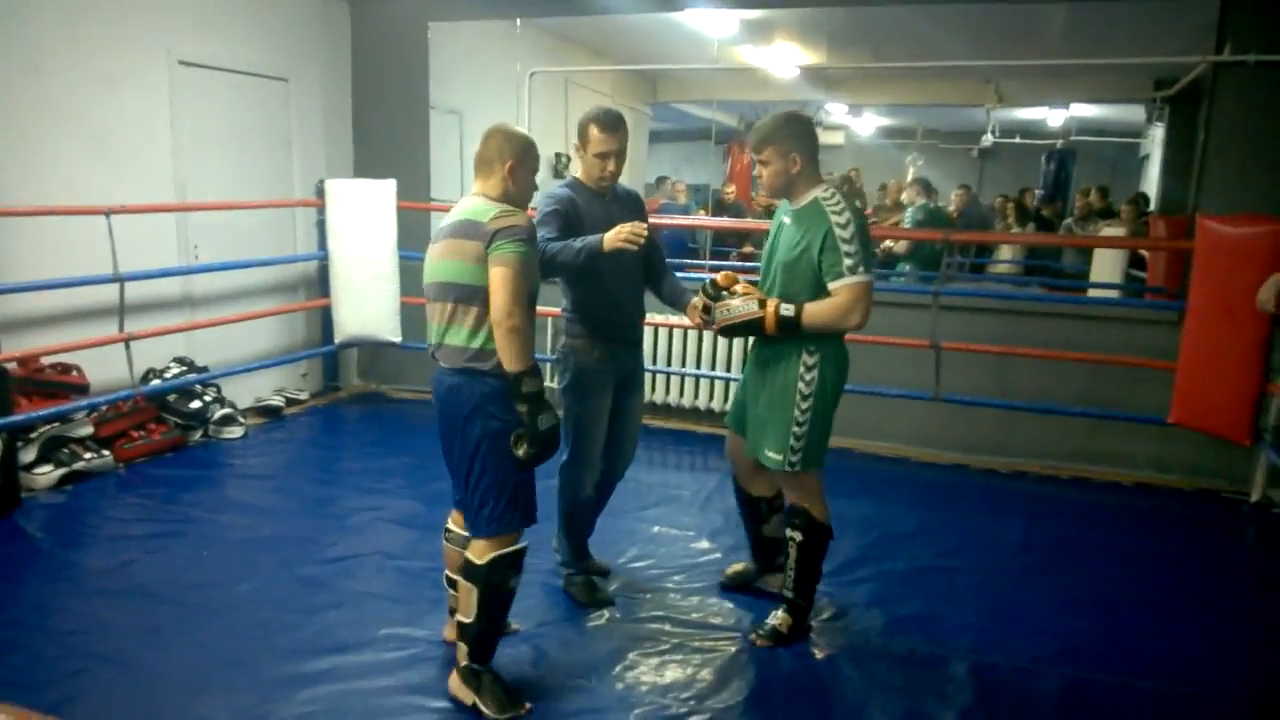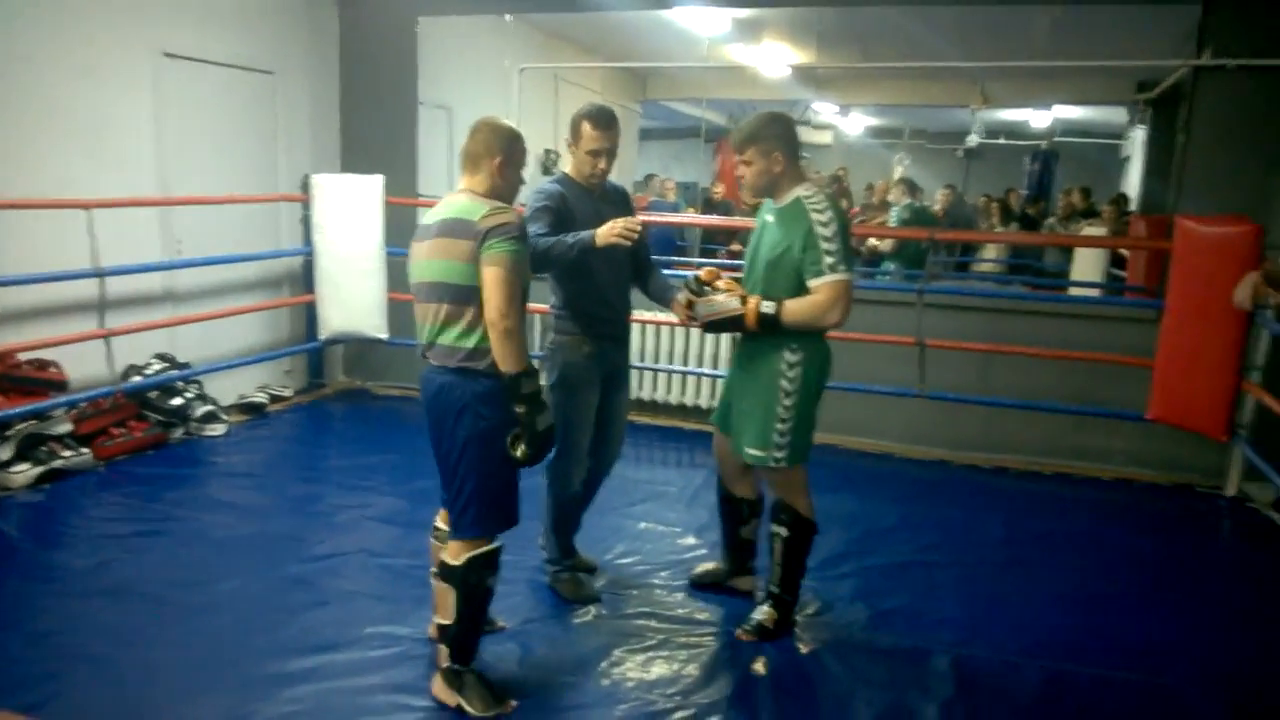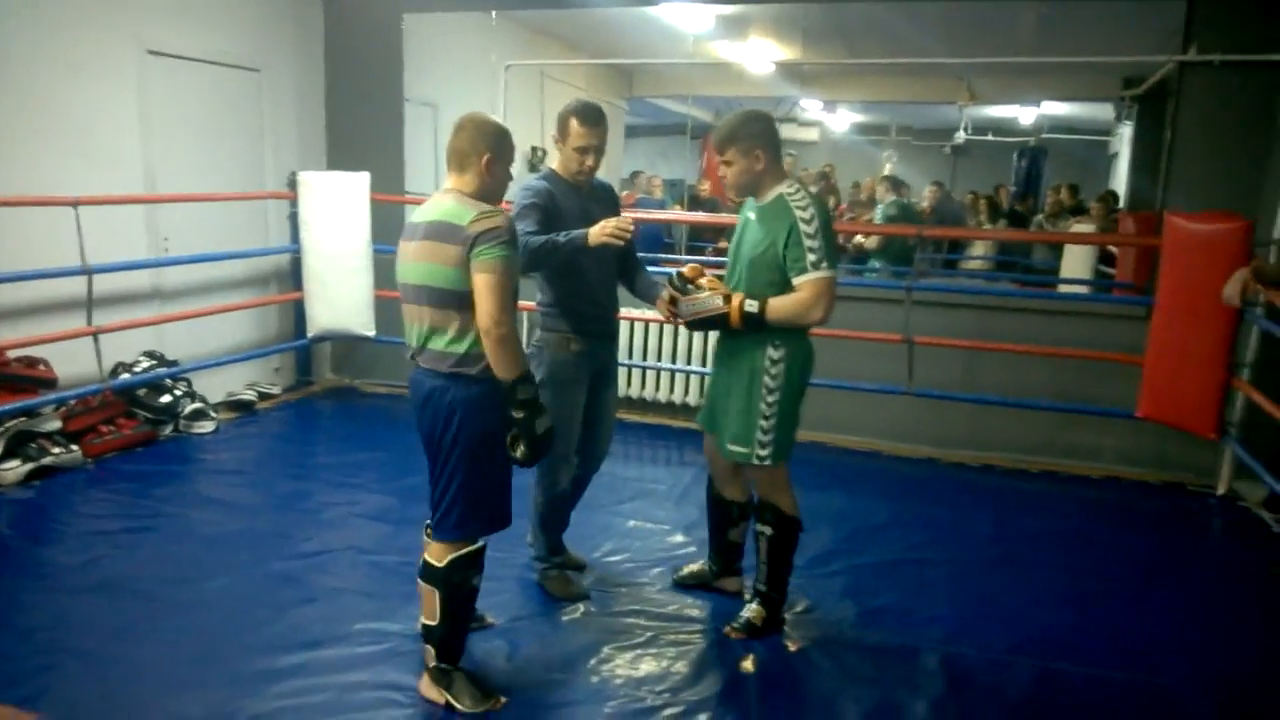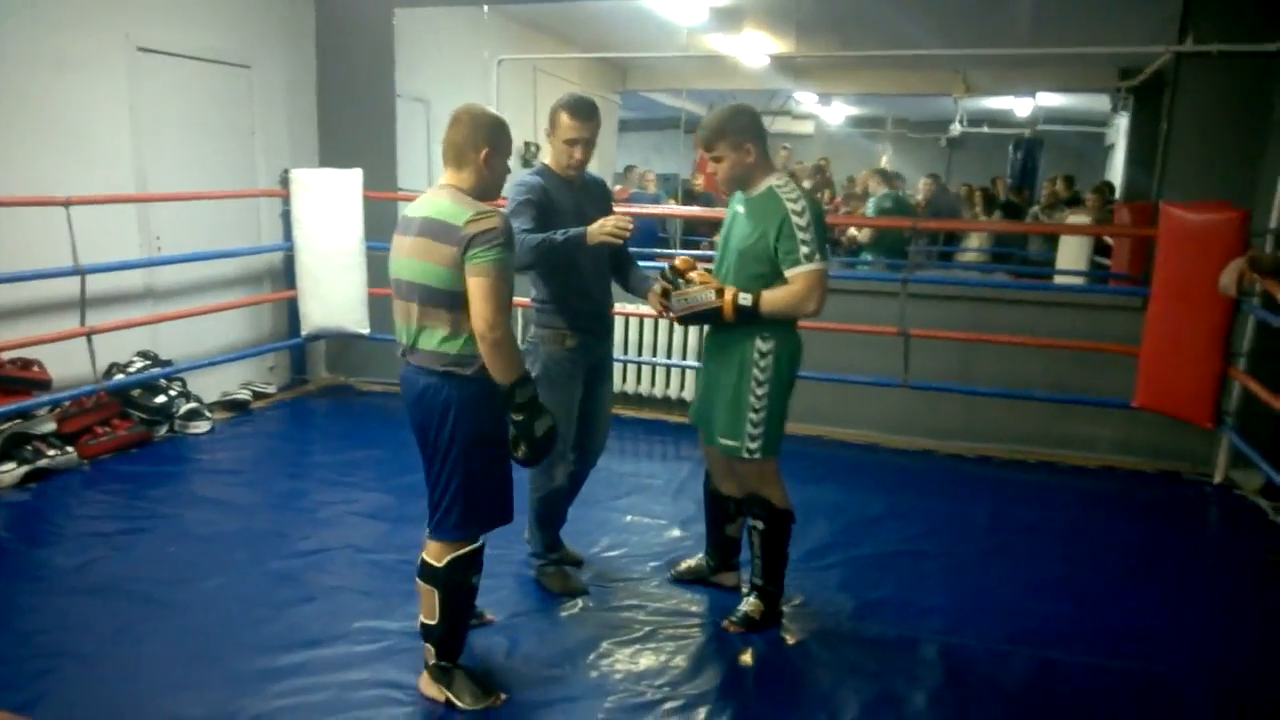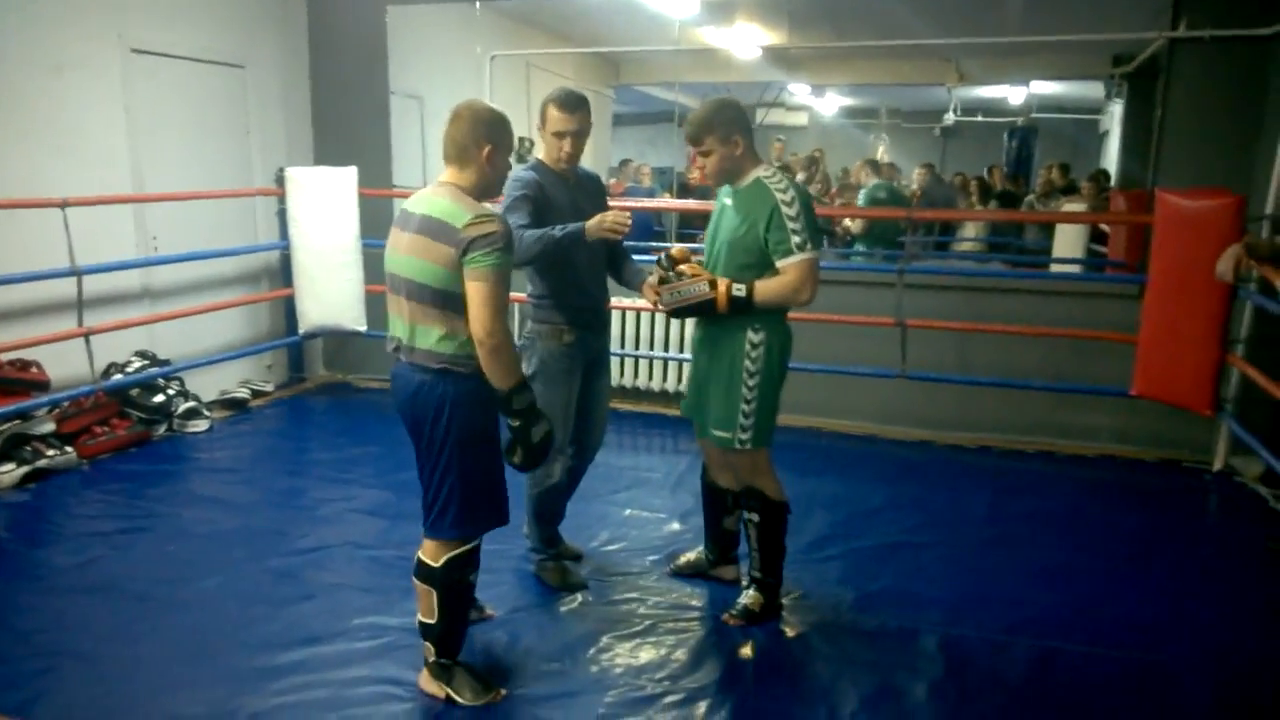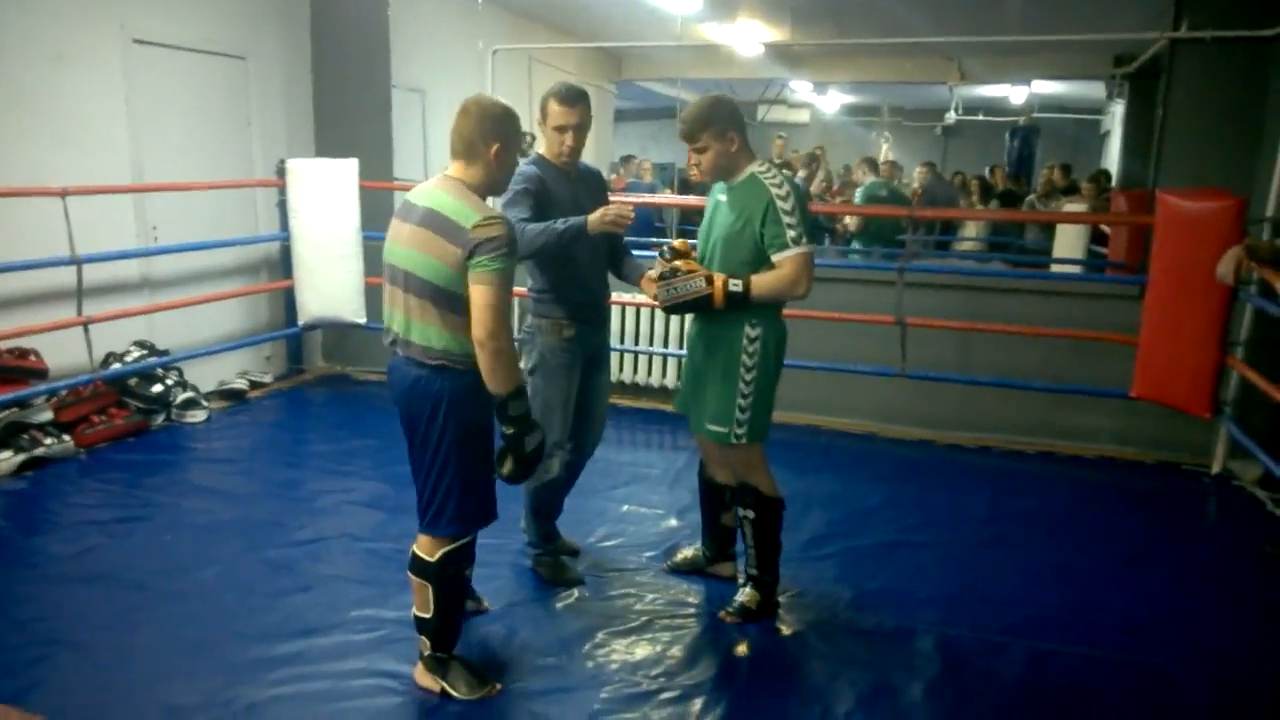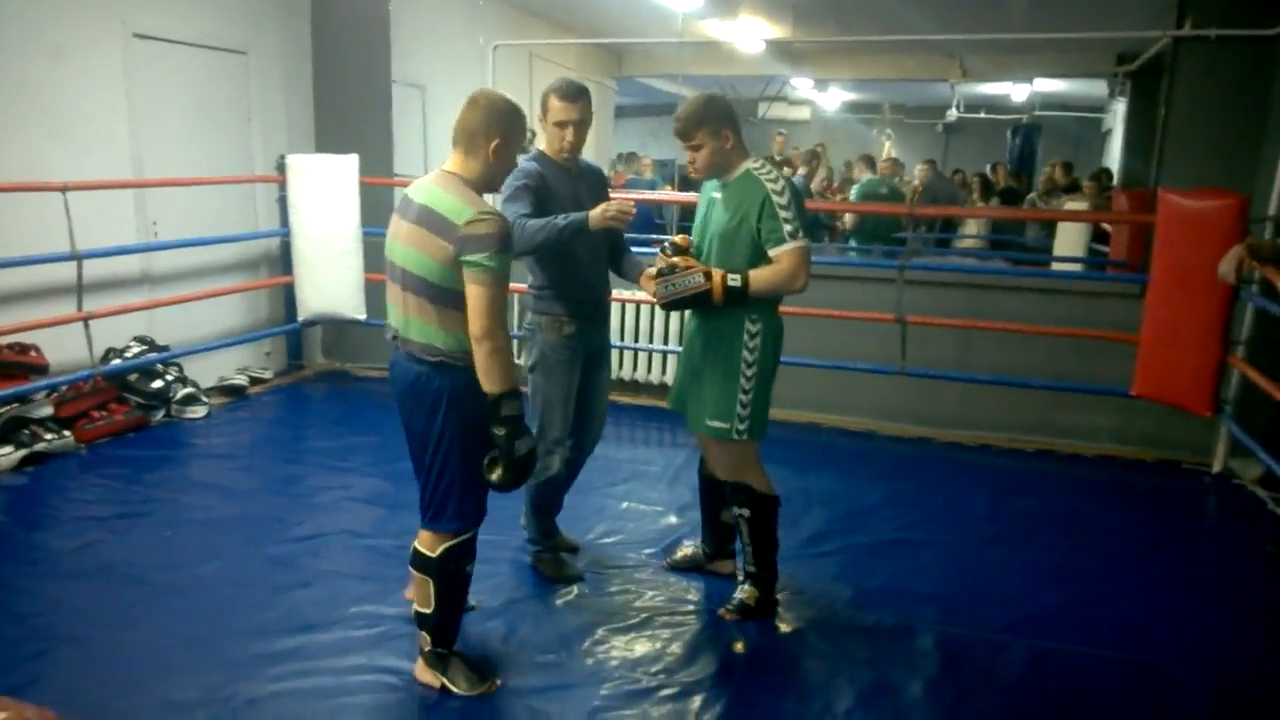
dt=0.1s
person 1, frame 1
left shoulder: (449, 224)
right shoulder: (508, 224)
right elbow: (508, 319)
right wrist: (532, 398)
left hip: (450, 379)
right hip: (486, 388)
left knee: (469, 509)
right knee: (498, 532)
left ankle: (462, 616)
right ankle: (471, 670)
person 1, frame 2
left shoulder: (431, 222)
right shoulder: (500, 221)
right elbow: (502, 320)
right wrist: (528, 398)
left hip: (439, 376)
right hip: (478, 386)
left knee: (458, 506)
right knee: (476, 531)
left ankle: (448, 614)
right ankle: (453, 670)
person 1, frame 3
left shoulder: (418, 220)
right shoulder: (488, 223)
right elbow: (496, 327)
right wrist: (526, 401)
left hip: (426, 378)
right hip: (466, 390)
left knee: (447, 512)
right knee: (460, 530)
left ankle: (442, 612)
right ankle: (440, 669)
person 1, frame 4
left shoulder: (412, 215)
right shoulder: (484, 223)
right elbow: (491, 330)
right wrist: (525, 402)
left hip: (418, 376)
right hip: (459, 389)
left knee: (448, 510)
right knee: (458, 529)
left ankle: (443, 608)
right ankle: (439, 667)
person 1, frame 5
left shoulder: (409, 209)
right shoulder: (482, 228)
right elbow: (488, 335)
right wrist: (523, 408)
left hip: (408, 374)
right hip: (450, 388)
left knee: (451, 508)
right knee: (453, 526)
left ankle: (453, 602)
right ankle: (439, 665)
person 1, frame 6
left shoulder: (413, 200)
right shoulder: (487, 227)
right elbow: (489, 338)
right wrist: (518, 416)
left hip: (404, 367)
right hip: (446, 383)
left knee: (445, 503)
right knee: (448, 522)
left ankle: (447, 593)
right ankle: (434, 659)
person 1, frame 7
left shoulder: (416, 192)
right shoulder: (483, 224)
right elbow: (486, 336)
right wrist: (510, 419)
left hip: (407, 363)
right hip: (445, 381)
left knee: (439, 494)
right knee: (452, 517)
left ankle: (428, 588)
right ankle: (435, 656)
person 2, frame 1
left shoulder: (835, 218)
right shoulder: (786, 208)
left elbow: (852, 310)
left wrist: (771, 315)
right wrist: (741, 291)
left hip: (806, 365)
right hip: (769, 356)
left knee: (799, 483)
right knee: (741, 453)
left ankle: (796, 608)
right ankle: (767, 562)
person 2, frame 2
left shoulder: (817, 216)
right shoulder: (770, 207)
left elbow: (832, 308)
left wrist: (751, 312)
right wrist: (723, 287)
left hip: (788, 361)
right hip: (752, 354)
left knee: (784, 479)
right knee: (729, 457)
left ankle: (781, 603)
right ankle: (737, 565)
person 2, frame 3
left shoulder: (800, 214)
right shoulder: (752, 205)
left elbow: (817, 305)
left wrist: (736, 309)
right wrist: (706, 283)
left hip: (771, 360)
right hip: (735, 352)
left knee: (766, 477)
right knee: (720, 461)
left ankle: (770, 601)
right ankle: (723, 566)
person 2, frame 4
left shoulder: (790, 206)
right shoulder: (741, 199)
left elbow: (809, 296)
left wrist: (728, 303)
right wrist: (698, 278)
left hip: (760, 353)
right hip: (724, 345)
left knee: (756, 470)
right knee: (718, 458)
left ankle: (767, 595)
right ankle: (720, 561)
person 2, frame 5
left shoulder: (779, 197)
right shoulder: (727, 191)
left elbow: (801, 286)
left wrist: (722, 294)
right wrist: (689, 270)
left hip: (750, 344)
right hip: (715, 338)
left knee: (749, 463)
right knee: (714, 452)
left ankle: (766, 586)
right ankle: (719, 554)
person 2, frame 6
left shoulder: (772, 192)
right shoulder: (720, 188)
left elbow: (796, 280)
left wrist: (719, 289)
right wrist: (685, 263)
left hip: (746, 339)
right hip: (710, 333)
left knee: (743, 459)
right knee: (711, 449)
left ankle: (763, 583)
right ankle: (716, 551)
person 2, frame 7
left shoulder: (768, 188)
right shoulder: (709, 186)
left elbow: (794, 274)
left wrist: (718, 284)
right wrist: (680, 259)
left hip: (742, 335)
right hip: (703, 329)
left knee: (736, 458)
right knee: (710, 447)
left ankle: (762, 579)
right ankle: (717, 547)
person 3, frame 1
left shoulder: (631, 201)
right shoulder: (561, 201)
left elbow: (654, 268)
right elbow: (541, 258)
left wrist: (686, 301)
right wrist: (602, 243)
left hip: (629, 348)
right hip: (587, 350)
left knee: (619, 455)
right knee: (583, 460)
left ankle: (576, 543)
right ankle: (573, 565)
person 3, frame 2
left shoulder: (618, 197)
right shoulder: (551, 196)
left elbow: (641, 265)
right elbow: (533, 253)
left wrist: (672, 297)
right wrist: (594, 238)
left hip: (616, 344)
right hip: (574, 346)
left knee: (605, 452)
right knee: (571, 457)
left ankle: (562, 539)
right ankle: (560, 562)
person 3, frame 3
left shoulder: (605, 194)
right shoulder: (538, 193)
left elbow: (626, 262)
right elbow: (522, 252)
left wrist: (657, 294)
right wrist: (586, 237)
left hip: (603, 342)
right hip: (561, 344)
left knee: (594, 450)
right knee: (558, 454)
left ankle: (549, 536)
right ankle: (548, 559)
person 3, frame 4
left shoulder: (598, 188)
right shoulder: (531, 189)
left elbow: (618, 258)
right elbow: (520, 250)
left wrist: (648, 288)
right wrist: (585, 234)
left hip: (598, 338)
right hip: (556, 340)
left knee: (590, 446)
right knee: (554, 451)
left ankle: (546, 532)
right ankle: (545, 555)
person 3, frame 5
left shoulder: (593, 183)
right shoulder: (525, 184)
left elbow: (612, 253)
right elbow: (516, 246)
left wrist: (641, 280)
right wrist: (583, 230)
left hip: (595, 332)
right hip: (553, 335)
left knee: (588, 440)
right knee: (552, 446)
left ankle: (546, 527)
right ankle: (544, 550)
person 3, frame 6
left shoulder: (593, 179)
right shoulder: (528, 179)
left elbow: (611, 248)
right elbow: (518, 239)
left wrist: (641, 274)
right wrist: (585, 224)
left hip: (595, 327)
right hip: (553, 330)
left knee: (587, 435)
right knee: (551, 442)
left ankle: (543, 521)
right ankle: (541, 545)
person 3, frame 7
left shoulder: (594, 176)
right shoulder: (527, 175)
left elbow: (612, 246)
right elbow: (518, 235)
left wrist: (640, 272)
right wrist: (587, 220)
left hip: (595, 324)
right hip: (554, 326)
left knee: (588, 433)
right knee: (551, 439)
left ankle: (542, 517)
right ankle: (541, 542)
